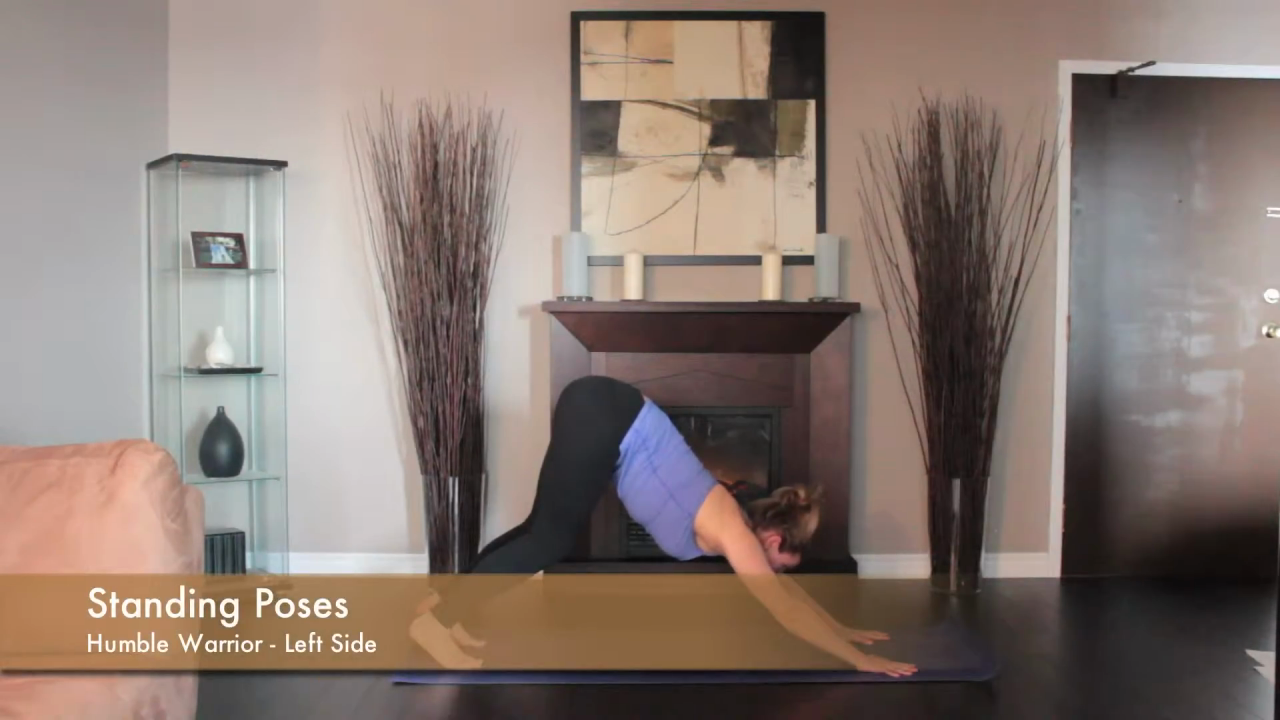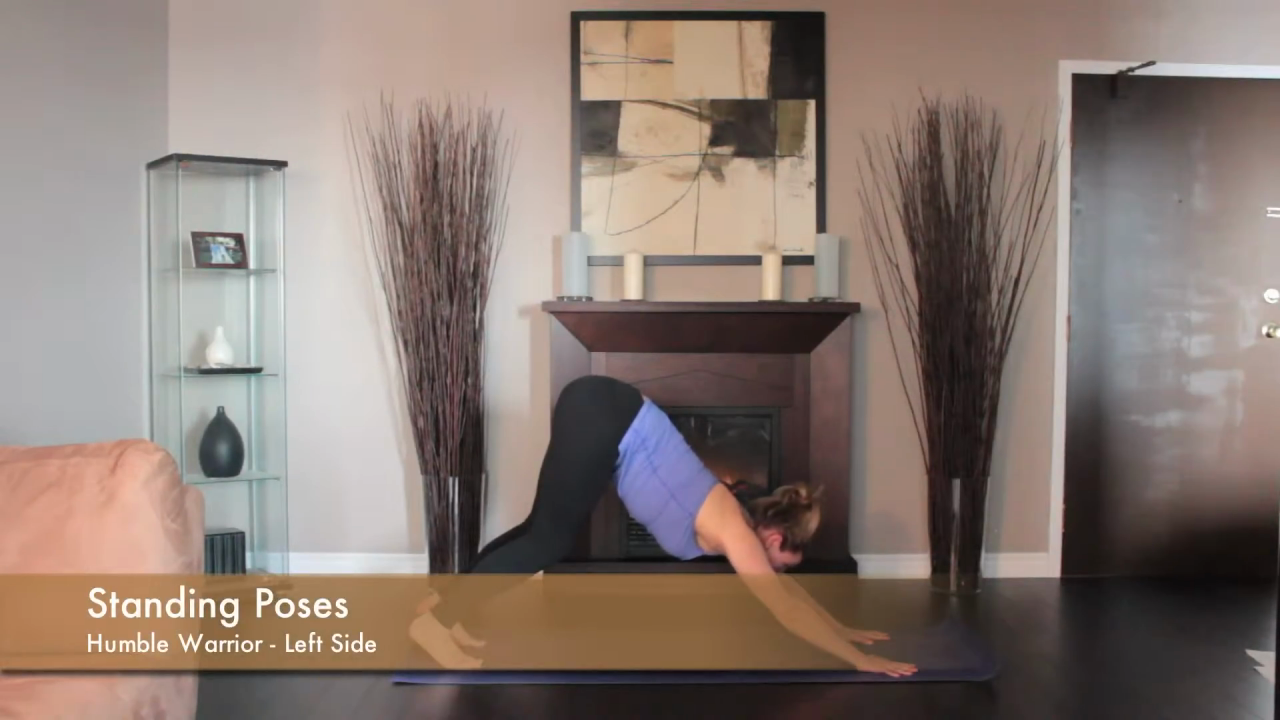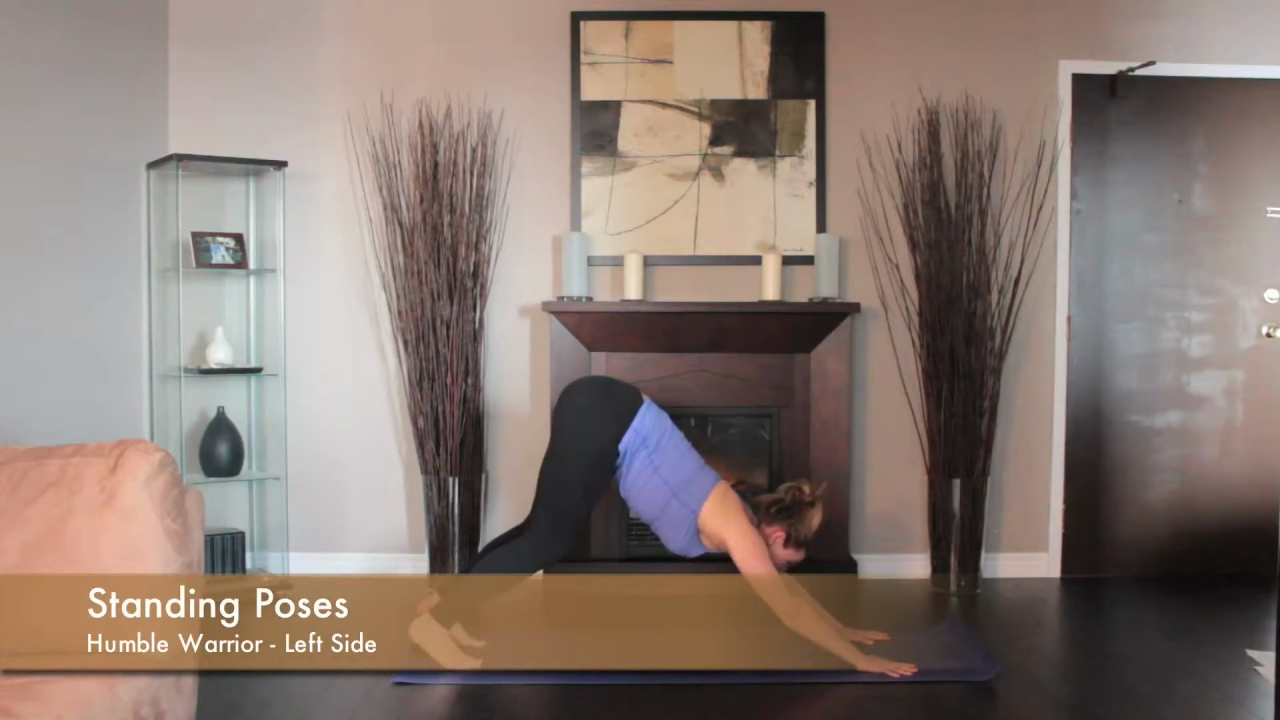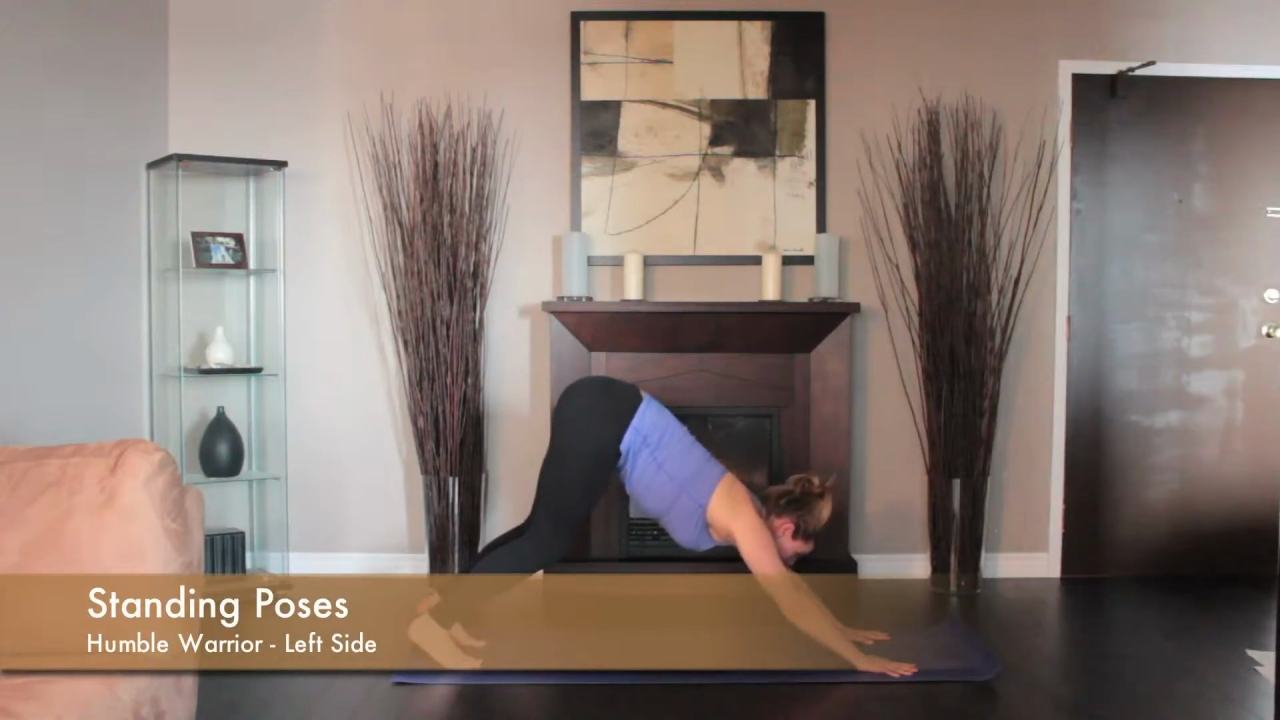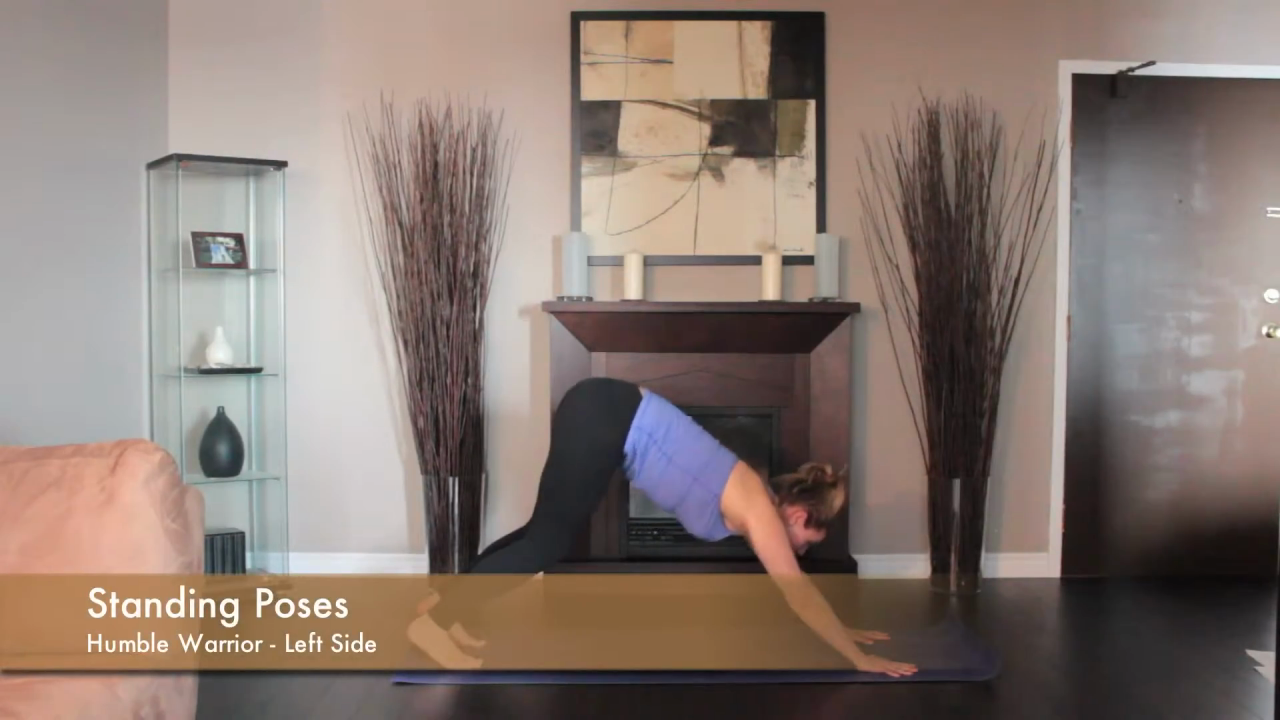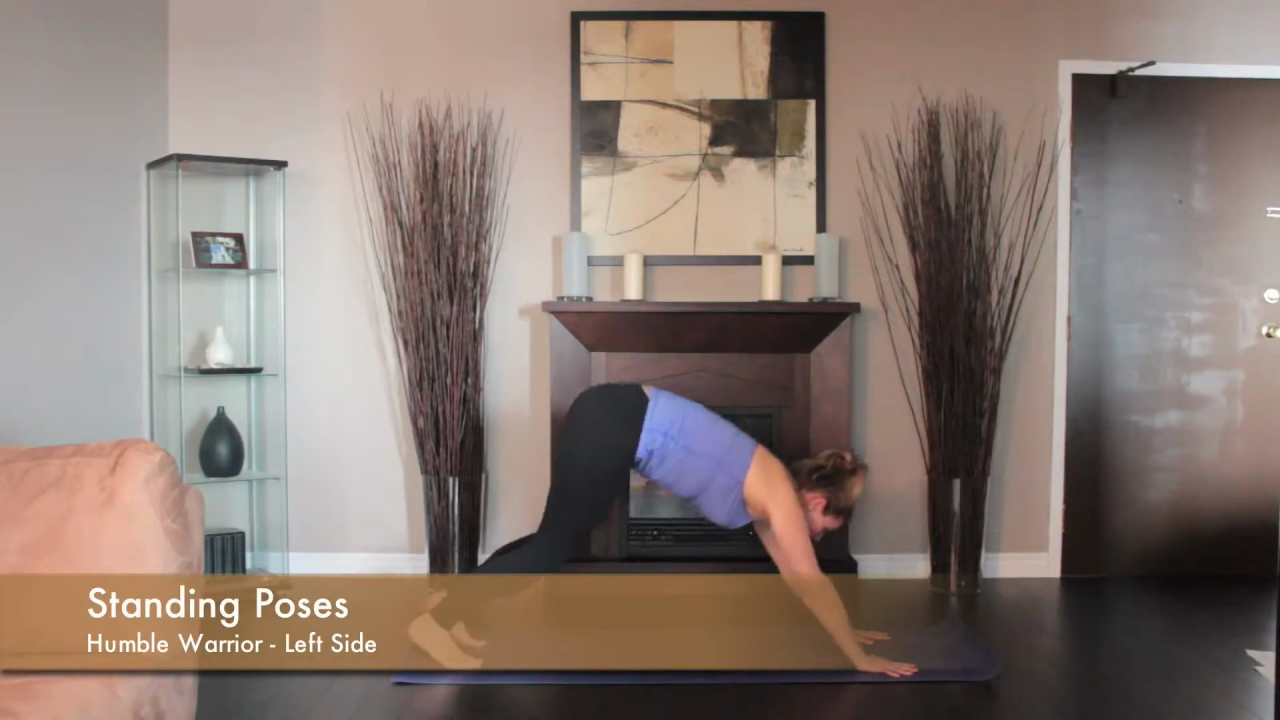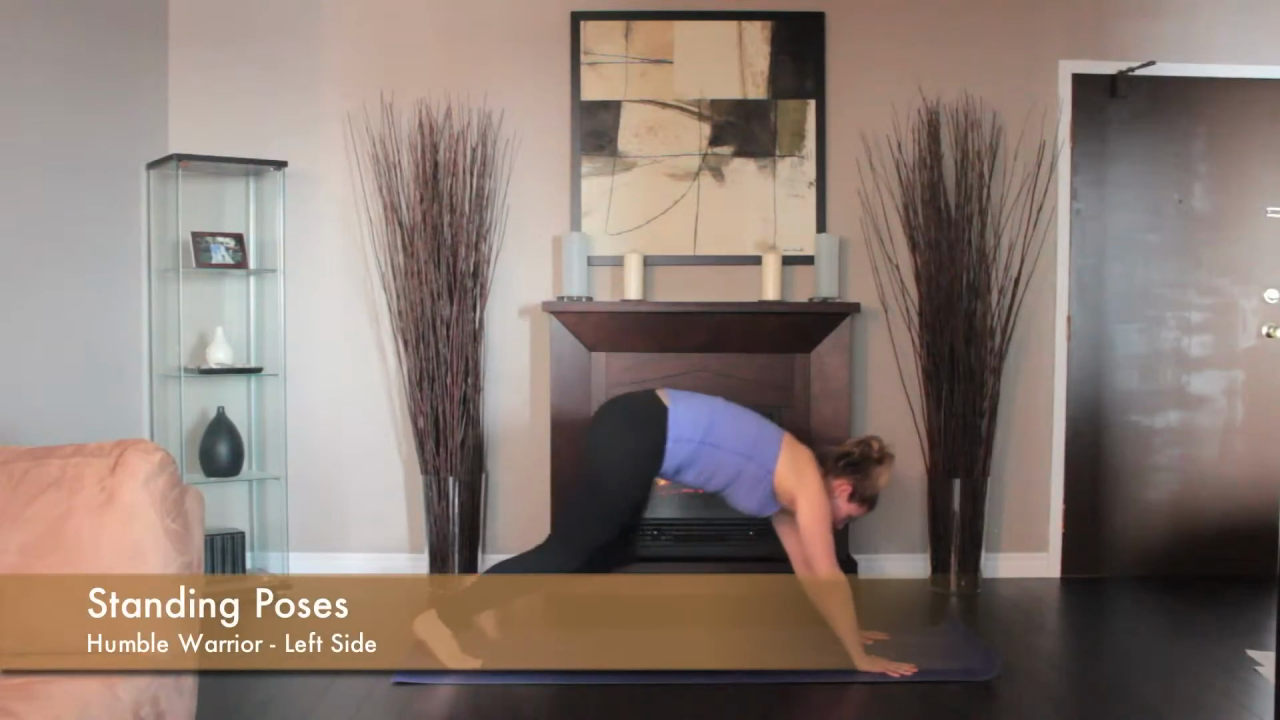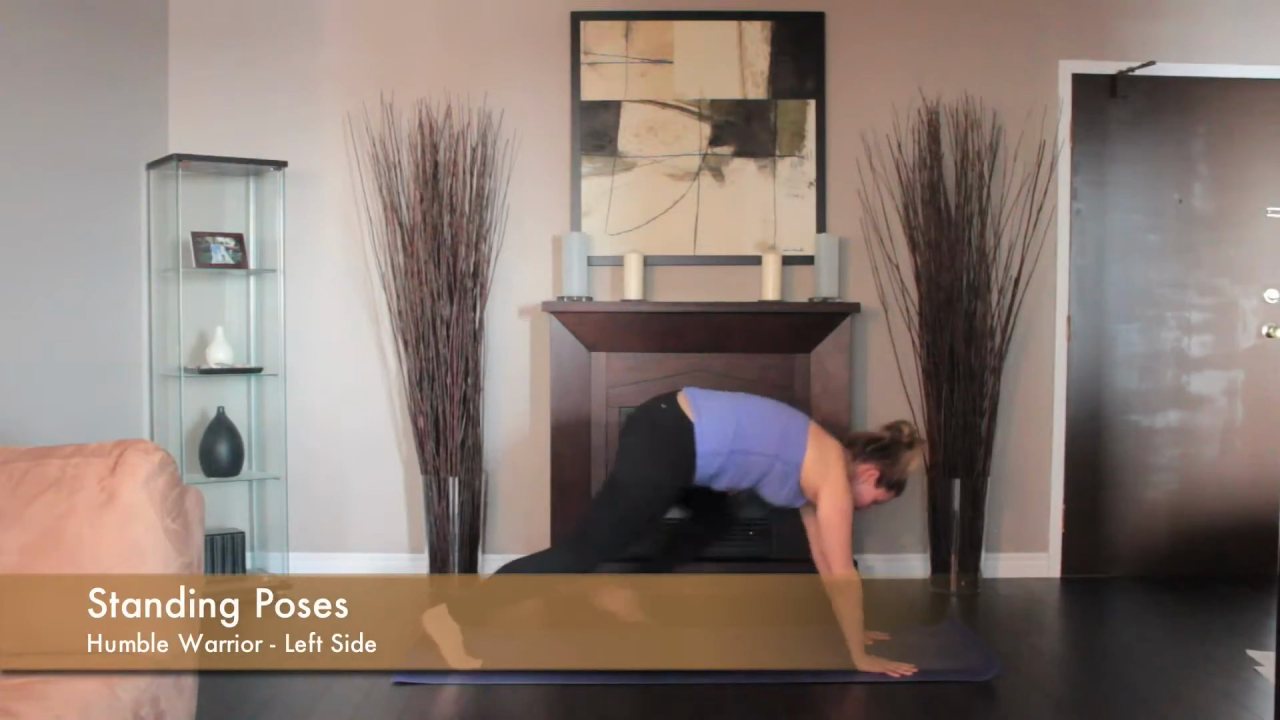
dt=0.2s
person 1, frame 1
left shoulder: (734, 525)
right shoulder: (732, 534)
left elbow: (785, 588)
right elbow: (784, 609)
left wrist: (841, 629)
right wrist: (858, 659)
left hip: (603, 413)
right hip: (602, 419)
left knee: (542, 532)
right knee: (549, 540)
left ankle: (445, 606)
right ankle: (434, 619)
person 1, frame 2
left shoulder: (737, 523)
right shoulder: (734, 533)
left elbow: (786, 588)
right elbow: (785, 609)
left wrist: (841, 629)
right wrist: (858, 659)
left hip: (601, 413)
right hip: (602, 421)
left knee: (542, 532)
right knee: (549, 541)
left ankle: (445, 605)
right ankle: (434, 620)
person 1, frame 3
left shoulder: (738, 520)
right shoulder: (738, 531)
left elbow: (785, 587)
right elbow: (787, 607)
left wrist: (841, 630)
right wrist: (858, 659)
left hip: (602, 413)
right hip: (600, 420)
left knee: (540, 531)
right knee: (548, 541)
left ankle: (445, 606)
right ankle: (434, 620)
person 1, frame 4
left shoulder: (745, 516)
right shoulder: (746, 523)
left elbow: (789, 586)
right elbow: (790, 602)
left wrist: (841, 630)
right wrist: (858, 658)
left hip: (603, 411)
right hip: (602, 419)
left knee: (540, 531)
right knee: (549, 541)
left ankle: (445, 605)
right ankle: (433, 621)
person 1, frame 5
left shoulder: (752, 506)
right shoulder: (760, 509)
left elbow: (792, 584)
right elbow: (798, 593)
left wrist: (841, 629)
right wrist: (859, 657)
left hip: (605, 411)
right hip: (604, 418)
left knee: (543, 532)
right knee: (550, 540)
left ankle: (446, 604)
right ankle: (432, 621)
person 1, frame 6
left shoulder: (763, 493)
right shoulder: (781, 494)
left elbow: (795, 574)
right elbow: (814, 583)
left wrist: (842, 629)
right wrist: (859, 657)
left hip: (616, 415)
right hip: (614, 421)
left knee: (558, 538)
right knee: (557, 541)
left ankle: (456, 600)
right ankle: (435, 621)
person 1, frame 7
left shoulder: (786, 479)
right shoulder: (809, 483)
left elbow: (804, 566)
right elbow: (829, 577)
left wrist: (845, 628)
right wrist: (860, 656)
left hip: (641, 421)
right hip: (637, 433)
left knee: (611, 550)
right knee: (573, 544)
left ankle: (487, 592)
right ankle: (442, 617)
person 1, frame 8
left shoulder: (819, 460)
right shoulder: (835, 472)
left elbow: (824, 554)
right elbow: (841, 573)
left wrist: (848, 626)
right wrist: (860, 655)
left hip: (669, 419)
right hip: (669, 442)
left knee: (714, 520)
right knee: (589, 546)
right ankle: (449, 616)
